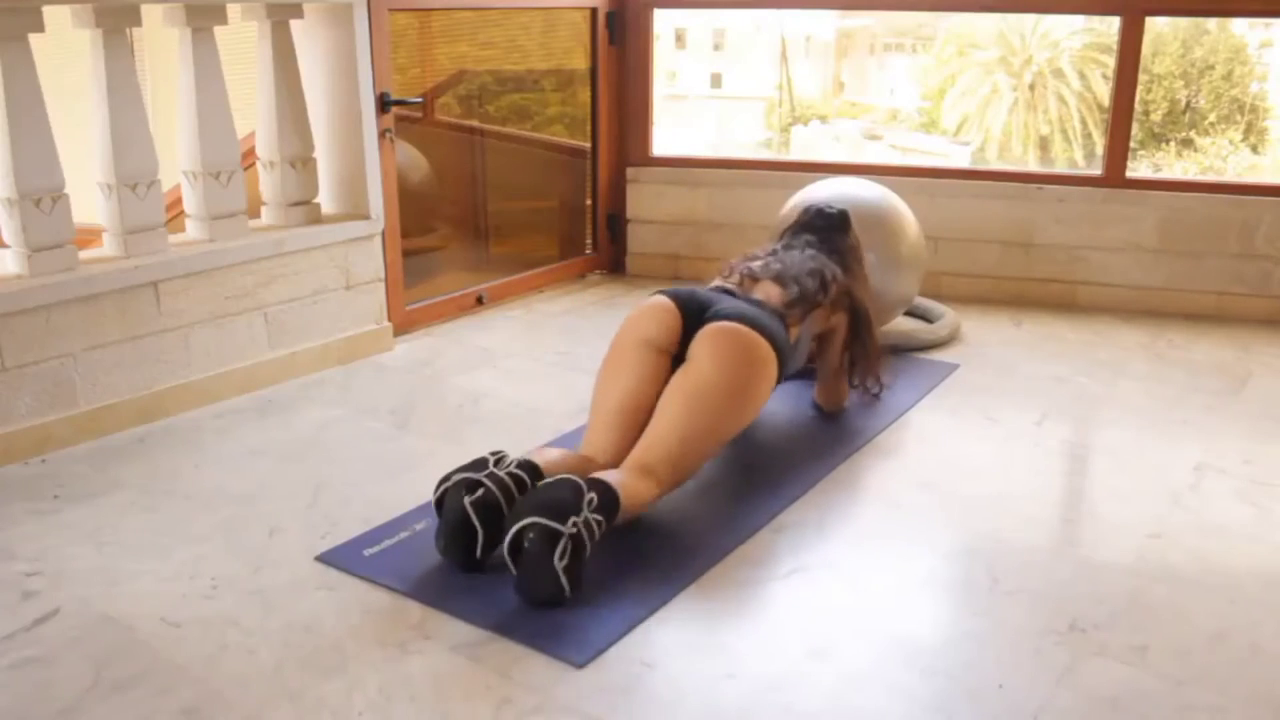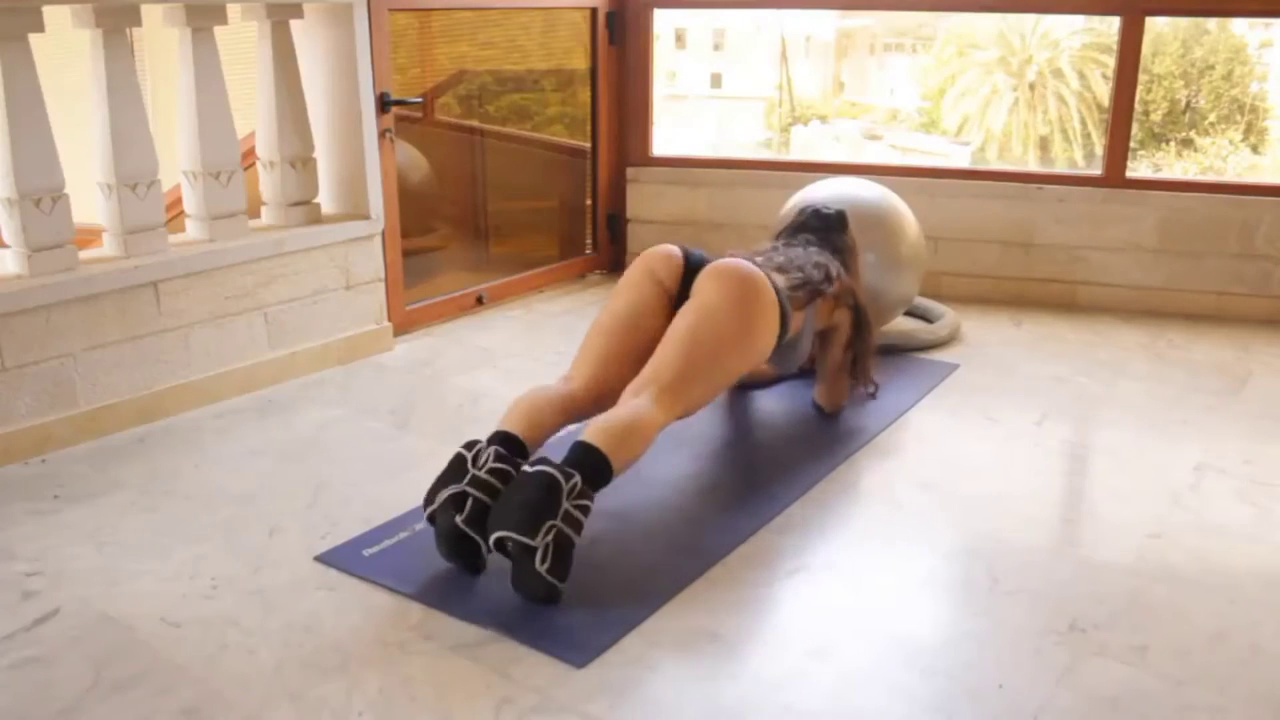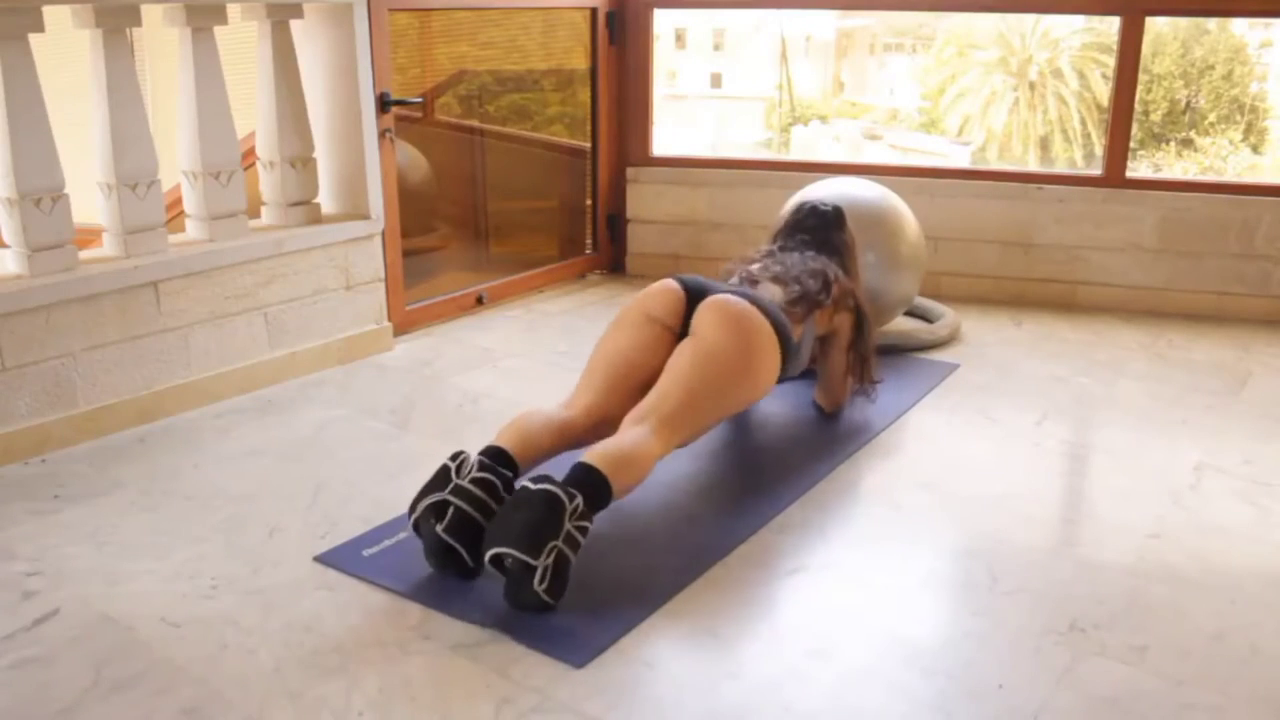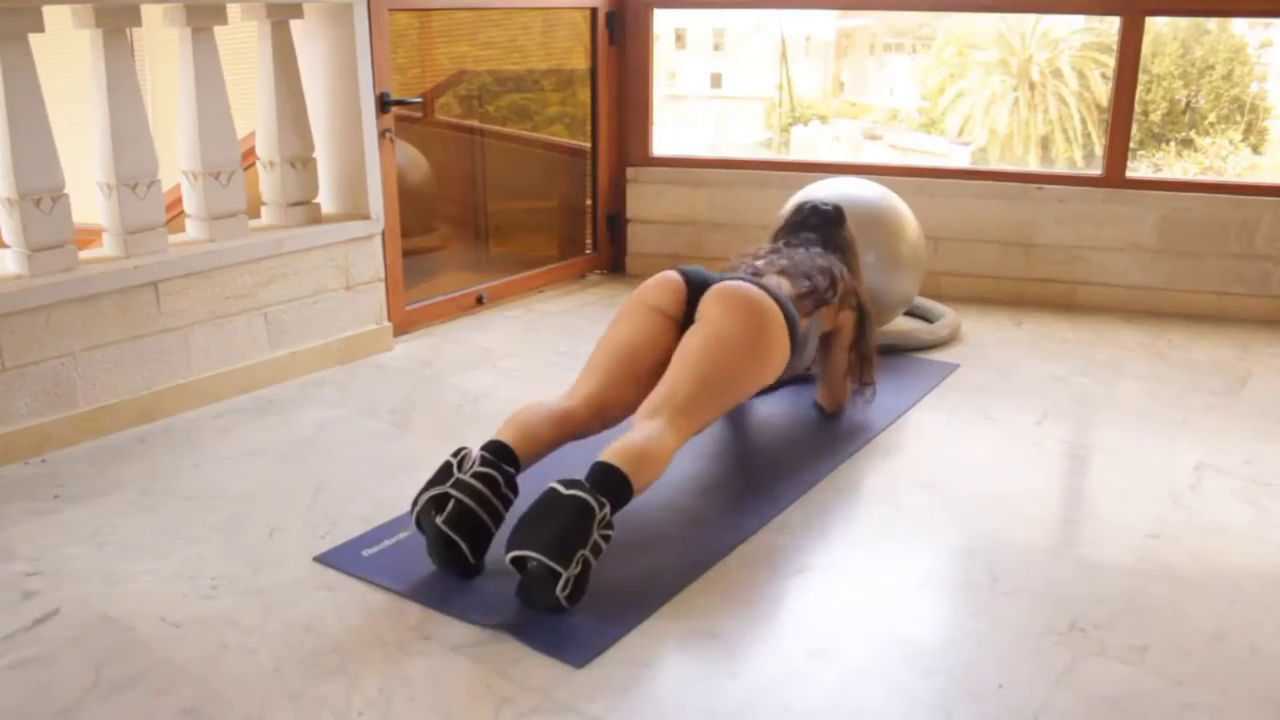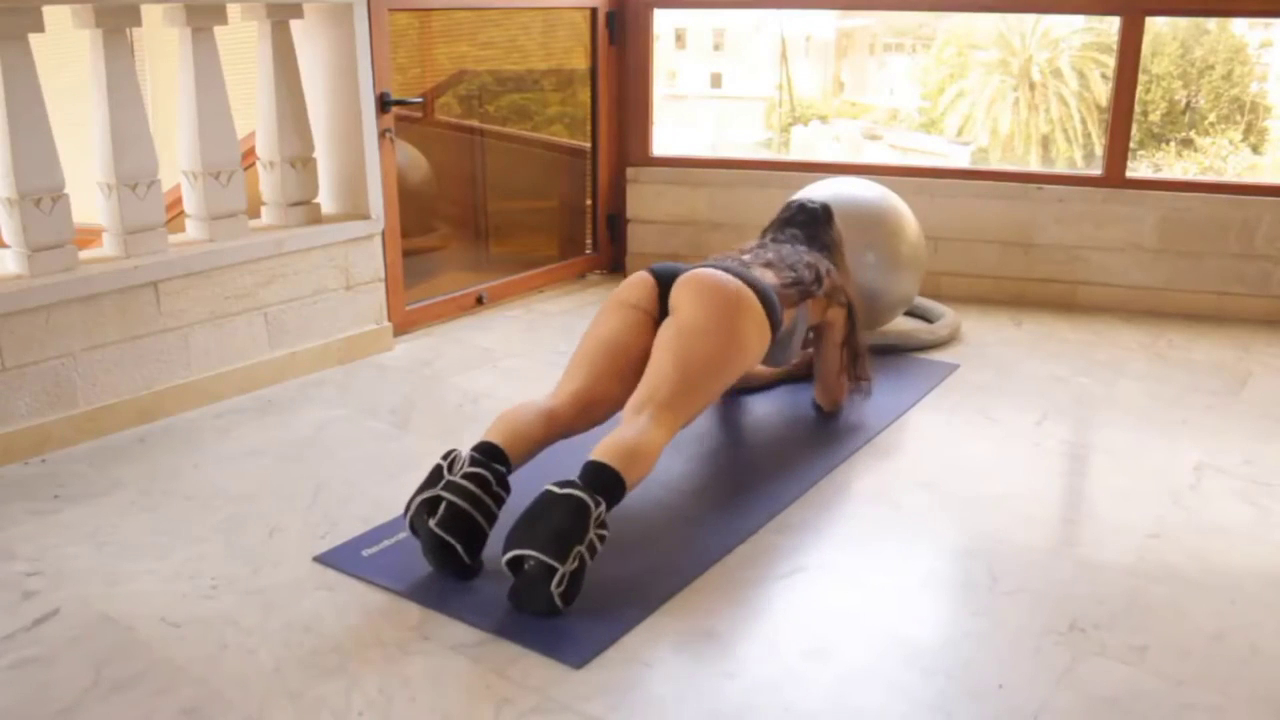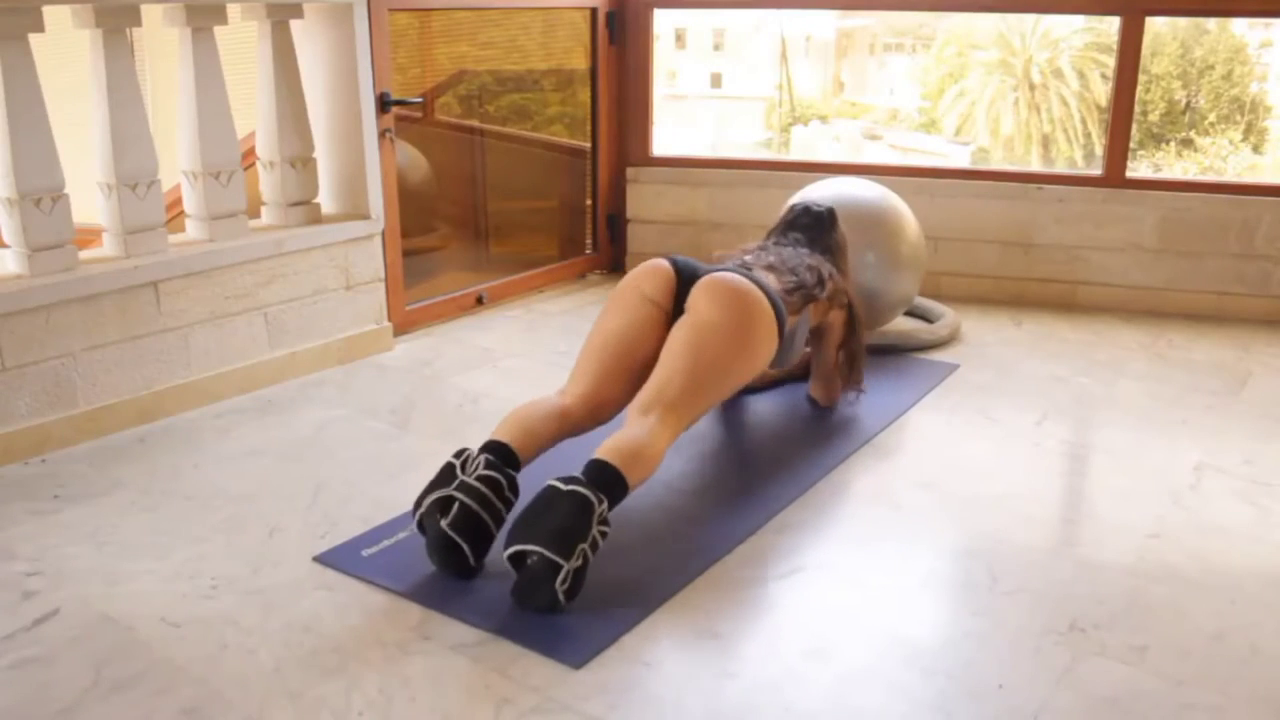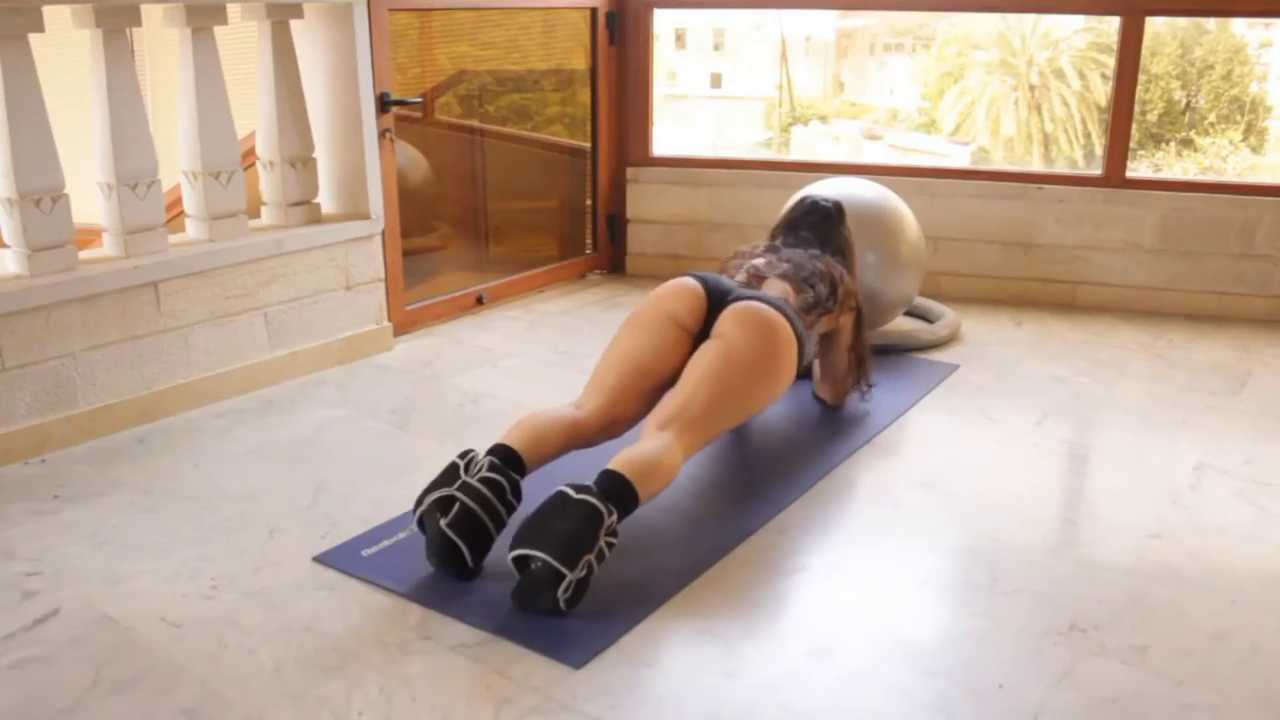
dt=0.2s
person 1, frame 1
left shoulder: (752, 261)
right shoulder: (839, 291)
right elbow: (830, 400)
left wrist: (794, 356)
right wrist: (821, 362)
left hip: (666, 305)
right hip: (744, 336)
left knee: (598, 456)
right knee: (642, 477)
left ankle: (512, 476)
right ankle: (577, 502)
person 1, frame 2
left shoulder: (759, 257)
right shoulder: (839, 290)
left elbow: (731, 369)
right elbow: (831, 400)
left wrist: (785, 361)
right wrist: (813, 357)
left hip: (672, 261)
right hip: (739, 290)
left knee: (578, 390)
right knee: (648, 402)
left ankle: (494, 460)
right ankle: (563, 486)
person 1, frame 3
left shoulder: (754, 262)
right shoulder: (839, 295)
left elbow: (712, 377)
right elbow: (831, 400)
left wrist: (792, 361)
right wrist: (816, 359)
left hip: (675, 291)
right hip: (746, 325)
left knee: (579, 415)
right knee: (649, 430)
left ankle: (484, 474)
right ankle: (566, 502)
person 1, frame 4
left shoulder: (756, 259)
right shoulder: (841, 291)
left elbow: (724, 371)
right elbow: (832, 400)
left wrist: (793, 365)
right wrist: (814, 363)
left hip: (676, 284)
right hip: (749, 311)
left knee: (580, 407)
right knee: (662, 422)
left ankle: (485, 470)
right ankle: (587, 505)
person 1, frame 5
left shoulder: (748, 256)
right shoulder: (828, 286)
left elbow: (726, 374)
right elbow: (830, 400)
left wrist: (791, 369)
right wrist: (812, 365)
left hip: (654, 279)
right hip: (724, 296)
left knee: (564, 408)
right knee: (649, 419)
left ankle: (476, 470)
right ankle: (579, 506)
person 1, frame 6
left shoulder: (745, 255)
right shoulder: (830, 287)
left elbow: (724, 374)
right elbow: (826, 393)
left wrist: (789, 367)
right wrist: (809, 363)
left hip: (664, 274)
right hip: (740, 302)
left knee: (574, 402)
right knee: (654, 419)
left ankle: (486, 470)
right ankle: (584, 501)
person 1, frame 7
left shoulder: (748, 255)
right shoulder: (839, 288)
left elbow: (721, 342)
right elbow: (834, 392)
left wrist: (795, 363)
right wrist: (815, 361)
left hip: (690, 291)
right hip: (765, 327)
left knee: (588, 414)
right knee: (669, 436)
left ankle: (491, 473)
right ankle: (593, 510)
